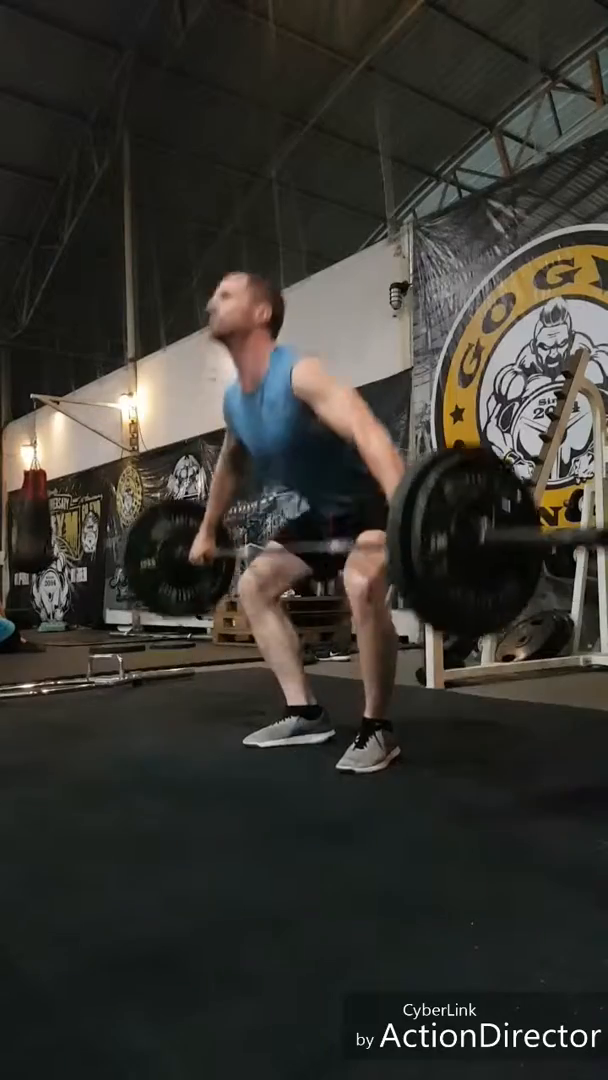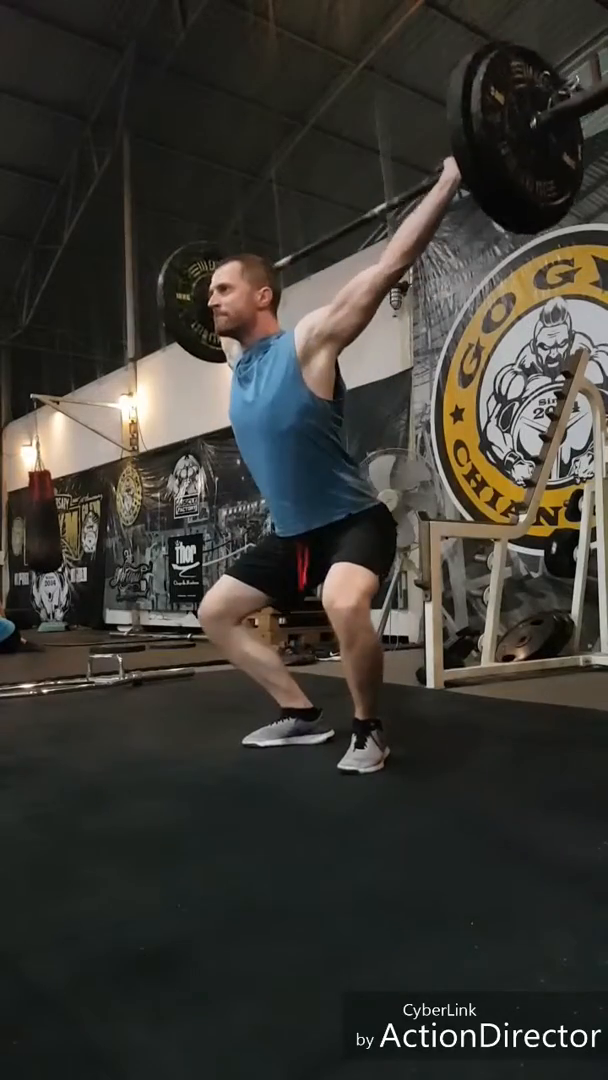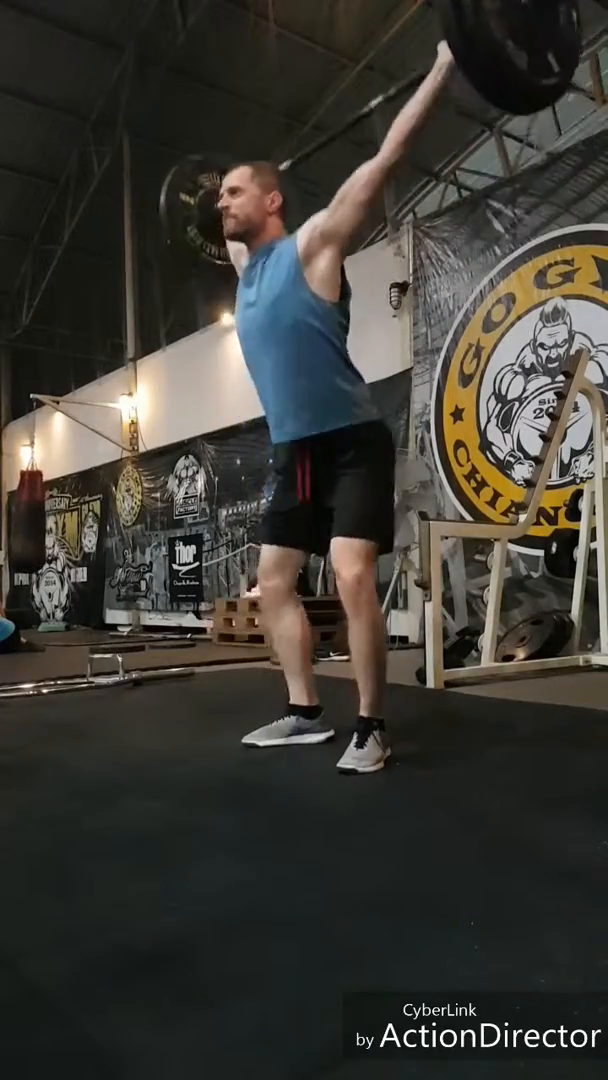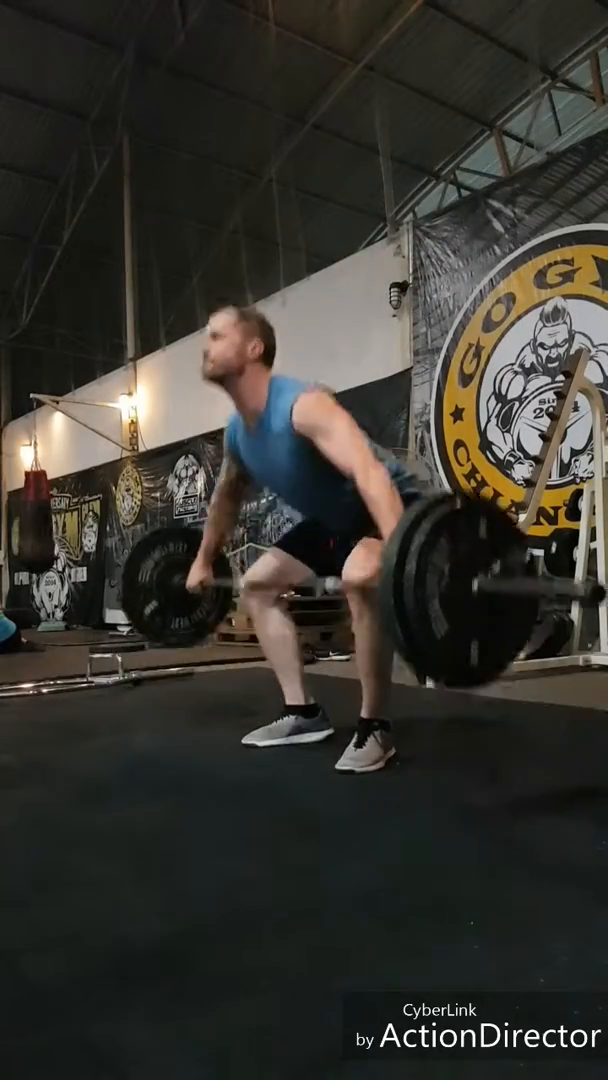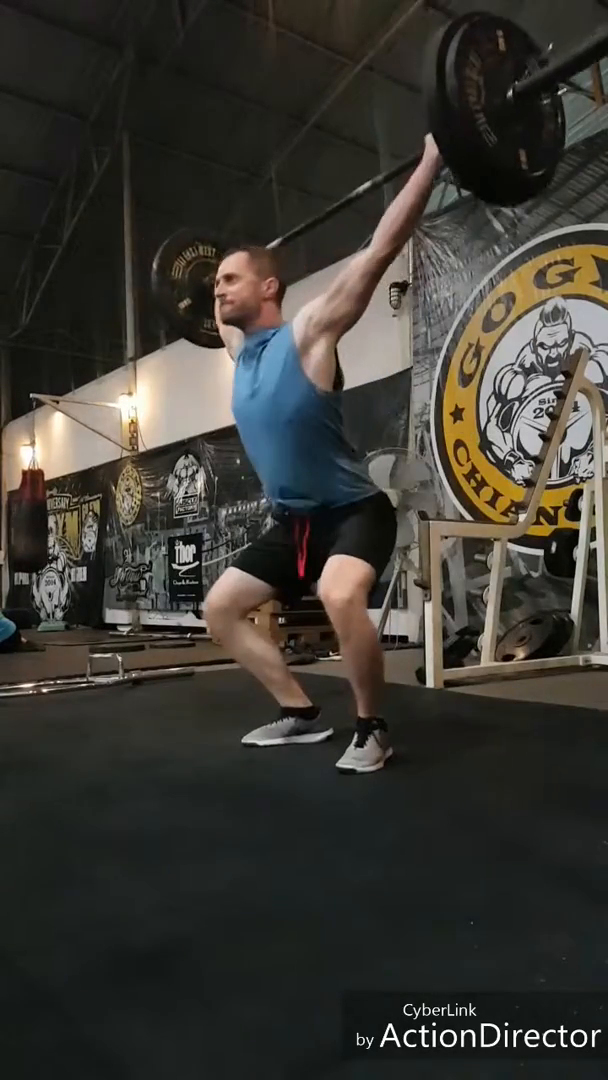
dt=1s
person 1, frame 1
left shoulder: (300, 375)
right shoulder: (235, 396)
left elbow: (370, 437)
right elbow: (229, 468)
right wrist: (207, 532)
left hip: (373, 500)
right hip: (326, 506)
left knee: (361, 583)
right knee: (254, 585)
left ankle: (377, 730)
right ankle: (305, 712)
person 1, frame 2
left shoulder: (307, 342)
right shoulder: (242, 359)
left elbow: (387, 265)
right elbow: (227, 329)
left wrist: (449, 181)
left hip: (354, 522)
right hip: (292, 534)
left knee: (344, 604)
right knee: (215, 612)
left ankle: (369, 730)
right ankle: (301, 714)
person 1, frame 3
left shoulder: (310, 250)
right shoulder: (252, 286)
left elbow: (377, 167)
left wrist: (440, 73)
left hip: (357, 450)
right hip: (301, 455)
left knee: (352, 581)
right knee: (272, 584)
left ankle: (372, 729)
right ankle: (304, 713)
person 1, frame 4
left shoulder: (302, 407)
right shoulder: (236, 430)
left elbow: (370, 473)
right elbow: (225, 498)
right wrist: (202, 561)
left hip: (383, 511)
right hip: (329, 518)
left knee: (360, 580)
right knee: (255, 582)
left ankle: (375, 729)
right ankle: (302, 711)
person 1, frame 5
left shoulder: (306, 334)
right shoulder: (243, 350)
left elbow: (378, 252)
right elbow: (224, 320)
left wrist: (433, 159)
left hip: (354, 510)
right hip: (295, 520)
left knee: (341, 597)
right knee: (220, 608)
left ankle: (372, 729)
right ankle: (301, 713)
